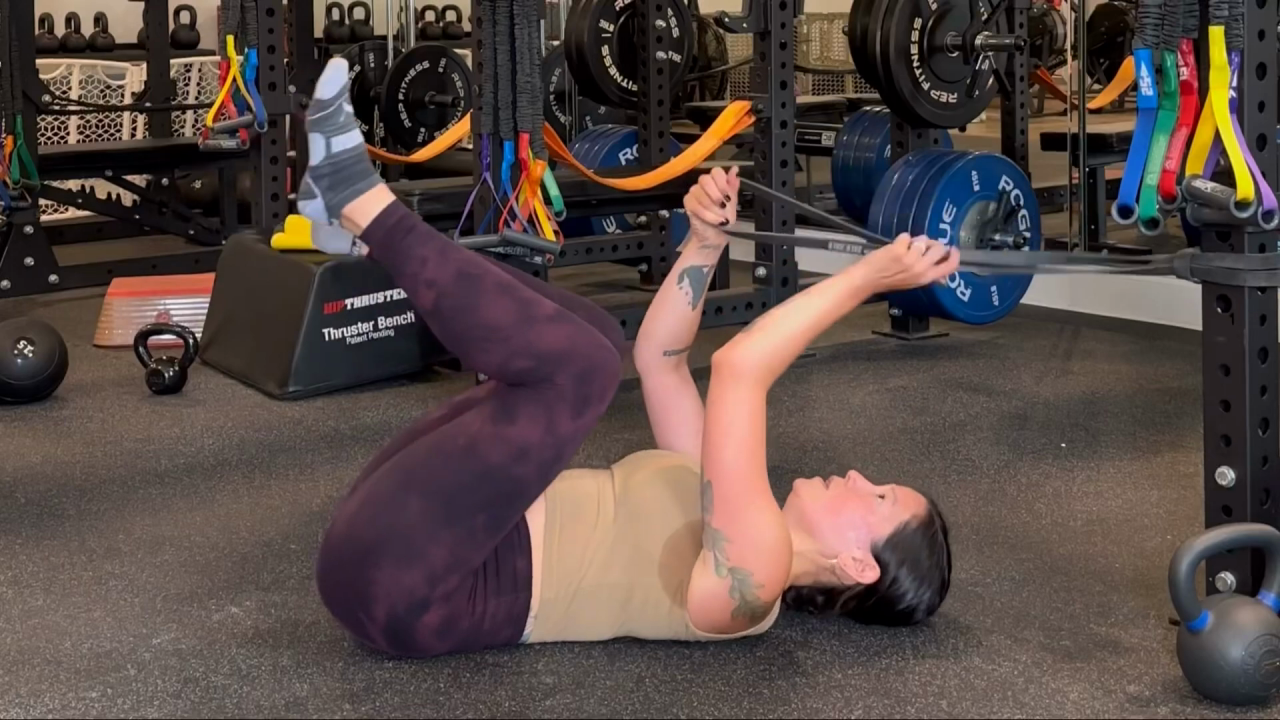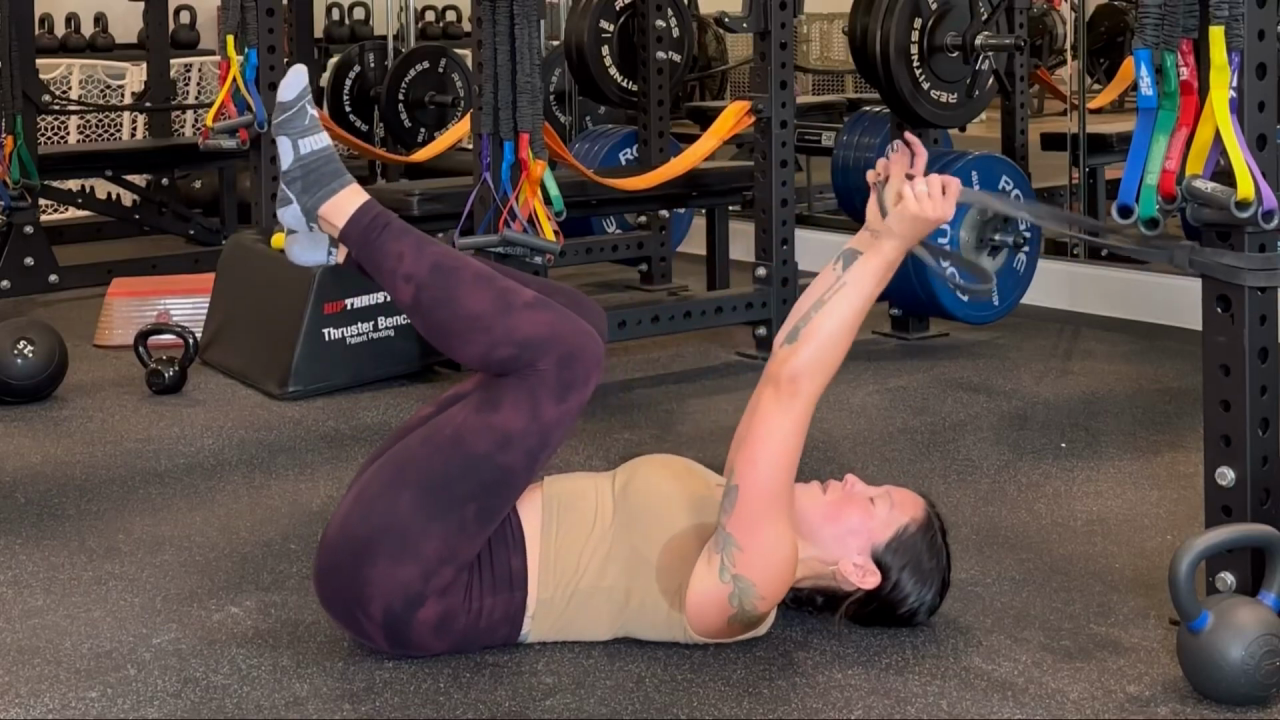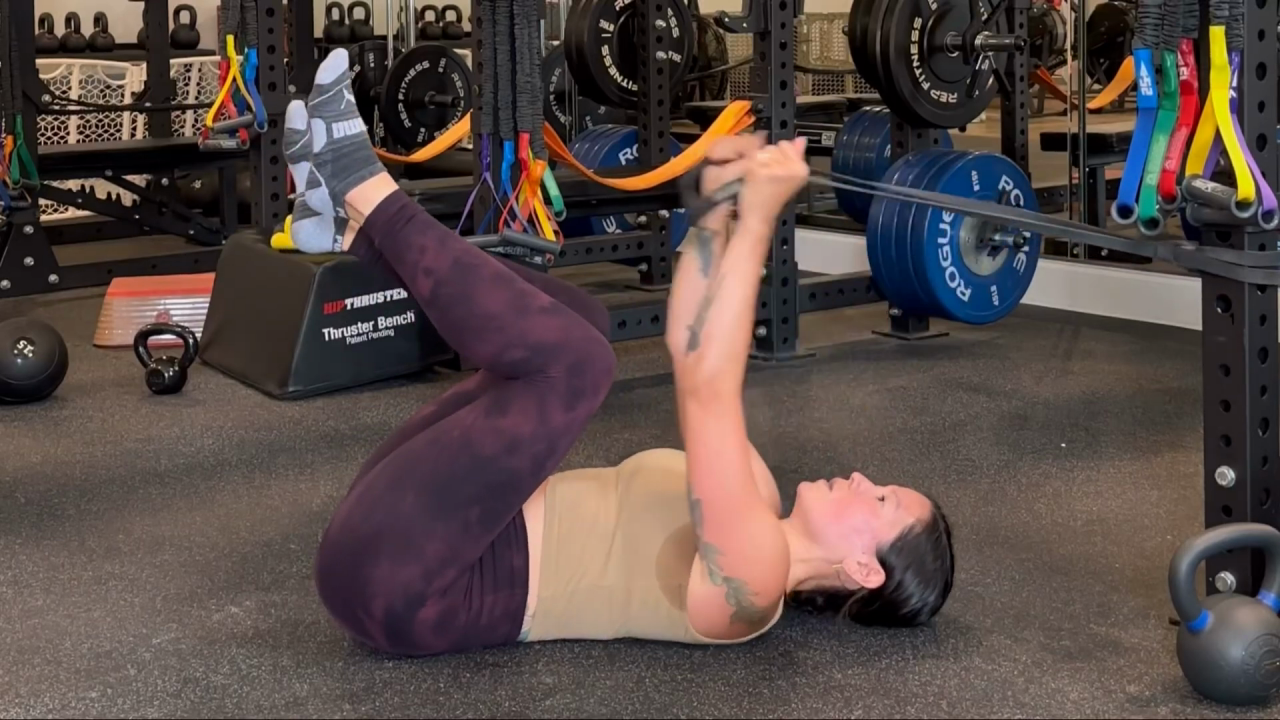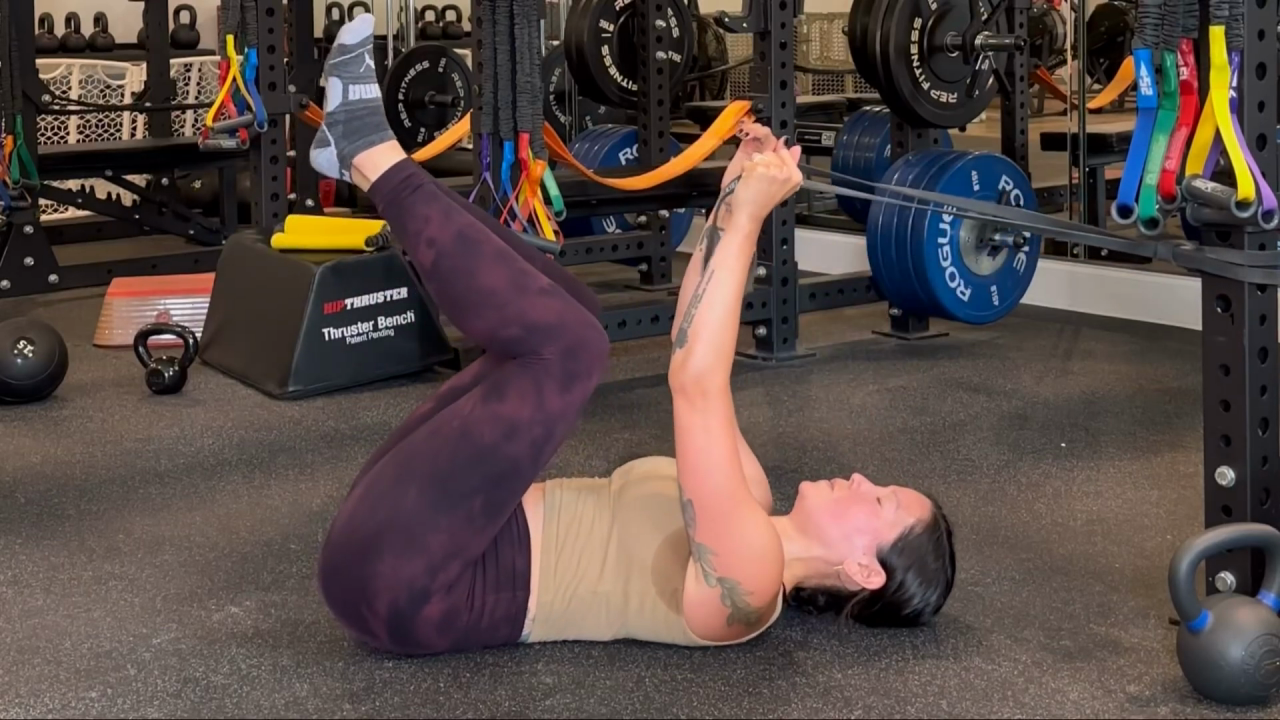
dt=0.7s
person 1, frame 1
left shoulder: (750, 578)
right shoulder: (737, 519)
left elbow: (738, 370)
right elbow: (657, 355)
left wrist: (866, 278)
right wrist: (703, 238)
left hip: (395, 578)
right hip: (406, 524)
left knee: (577, 360)
right knee: (589, 332)
left ankle: (363, 204)
right ankle: (365, 228)
person 1, frame 2
left shoulder: (751, 583)
right shoulder: (753, 533)
left elbow: (790, 386)
right elbow: (796, 361)
left wrist: (891, 247)
right wrist: (874, 235)
left hip: (394, 578)
right hip: (409, 532)
left knee: (561, 350)
right knee: (570, 320)
left ankle: (338, 204)
right ankle: (342, 243)
person 1, frame 3
left shoulder: (752, 581)
right shoulder: (754, 511)
left elbow: (707, 388)
right elbow: (692, 349)
left wrist: (758, 222)
right wrist: (721, 207)
left hip: (395, 575)
right hip: (418, 521)
left knee: (572, 356)
right knee: (572, 320)
left ankle: (366, 191)
right ankle: (352, 221)
person 1, frame 4
left shoulder: (745, 582)
right shoulder: (748, 513)
left elbow: (695, 385)
right elbow: (697, 353)
left wrist: (745, 221)
right wrist: (729, 204)
left hip: (398, 575)
right hip: (421, 525)
left knee: (565, 341)
right knee: (562, 316)
left ankle: (375, 159)
right ankle: (369, 157)
